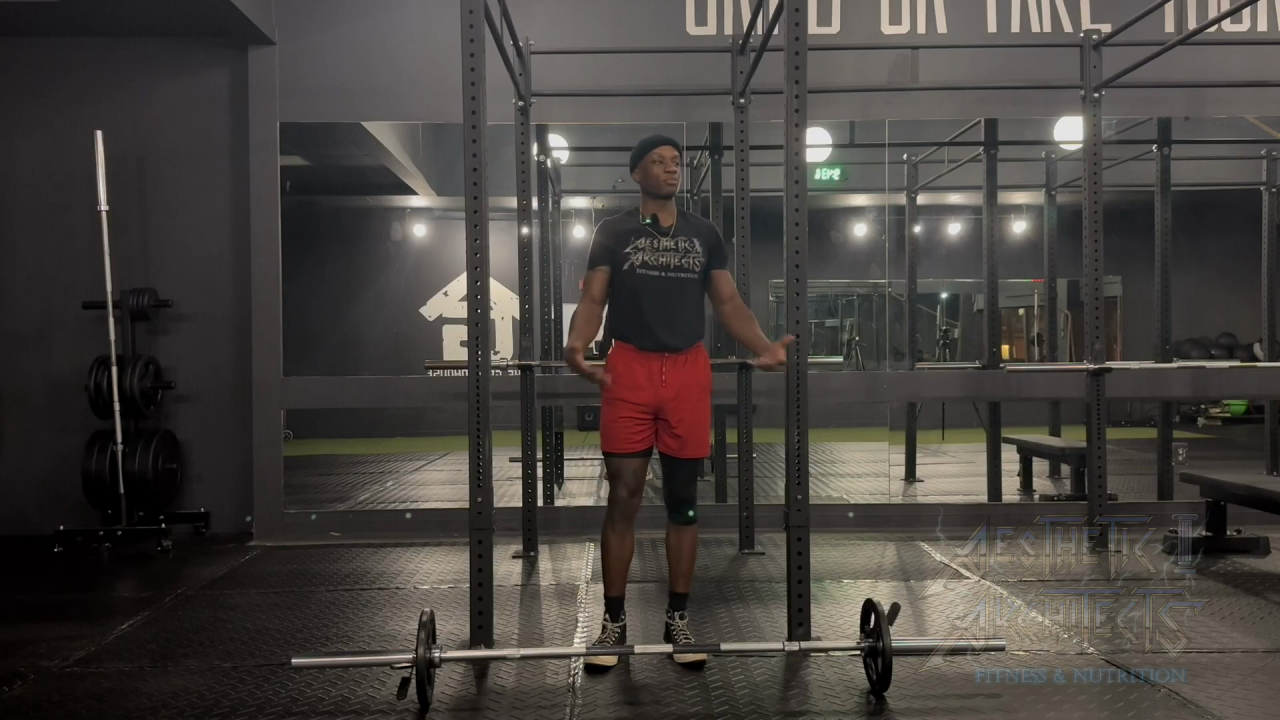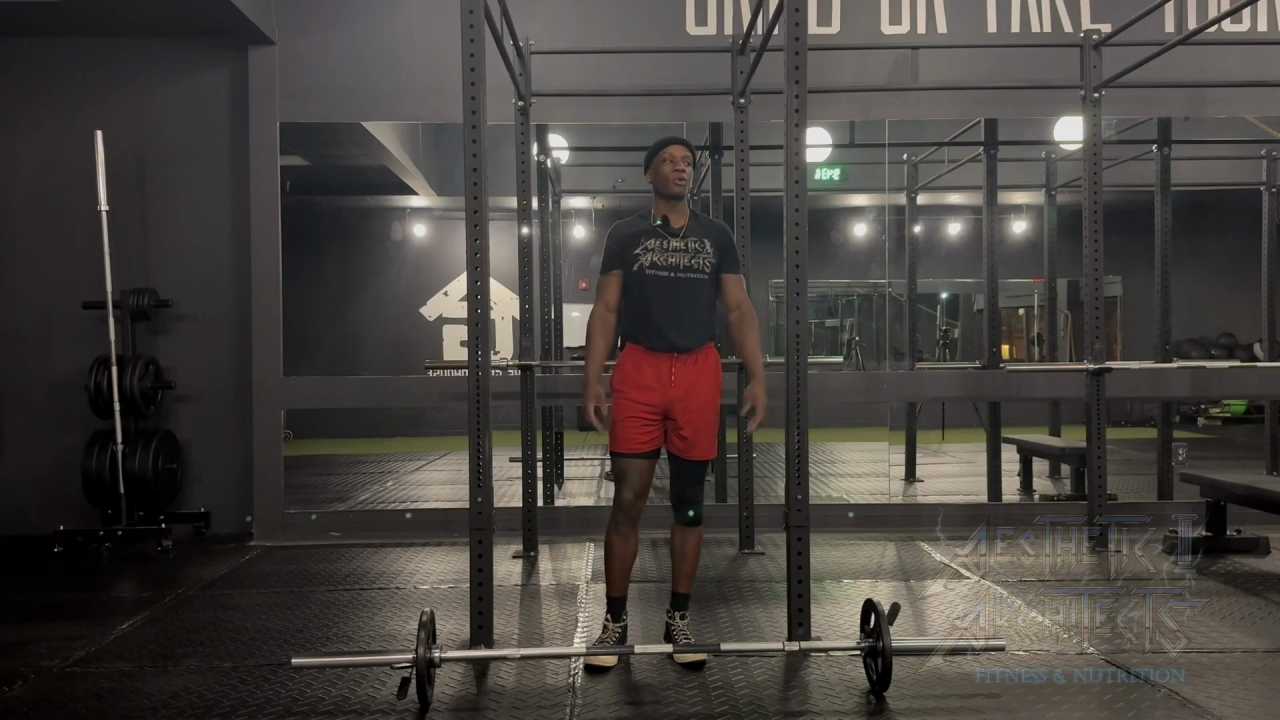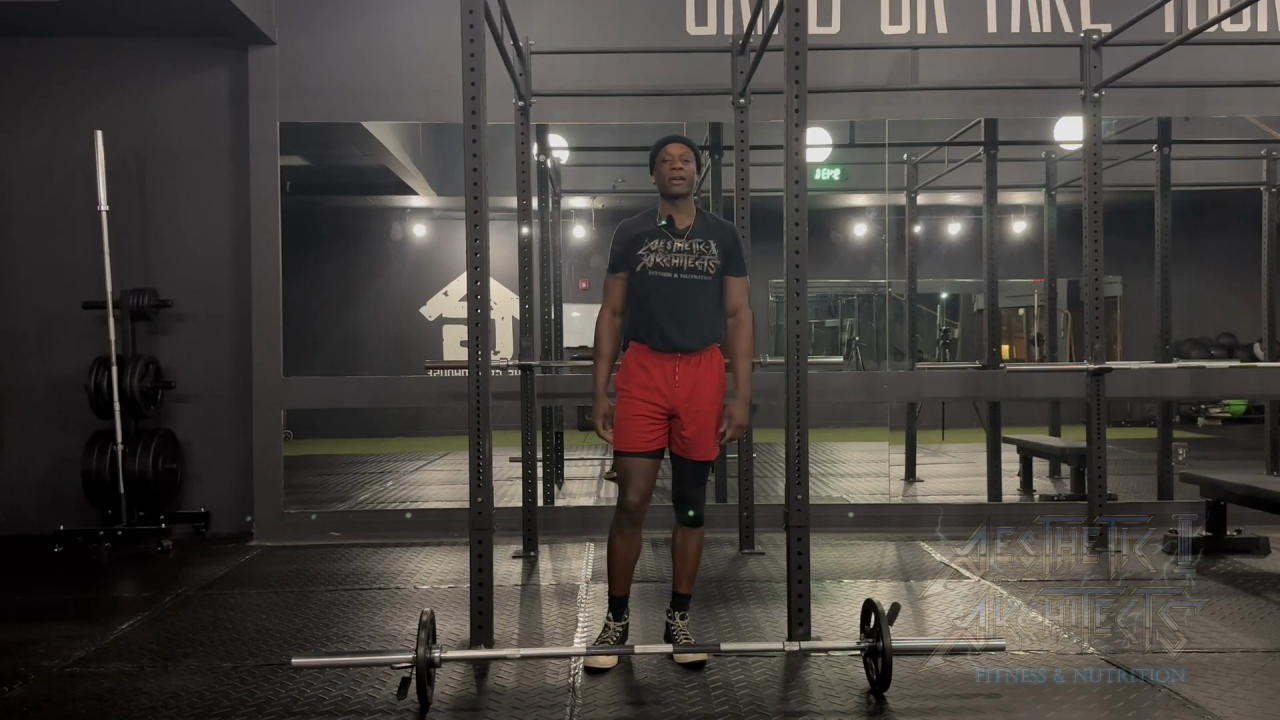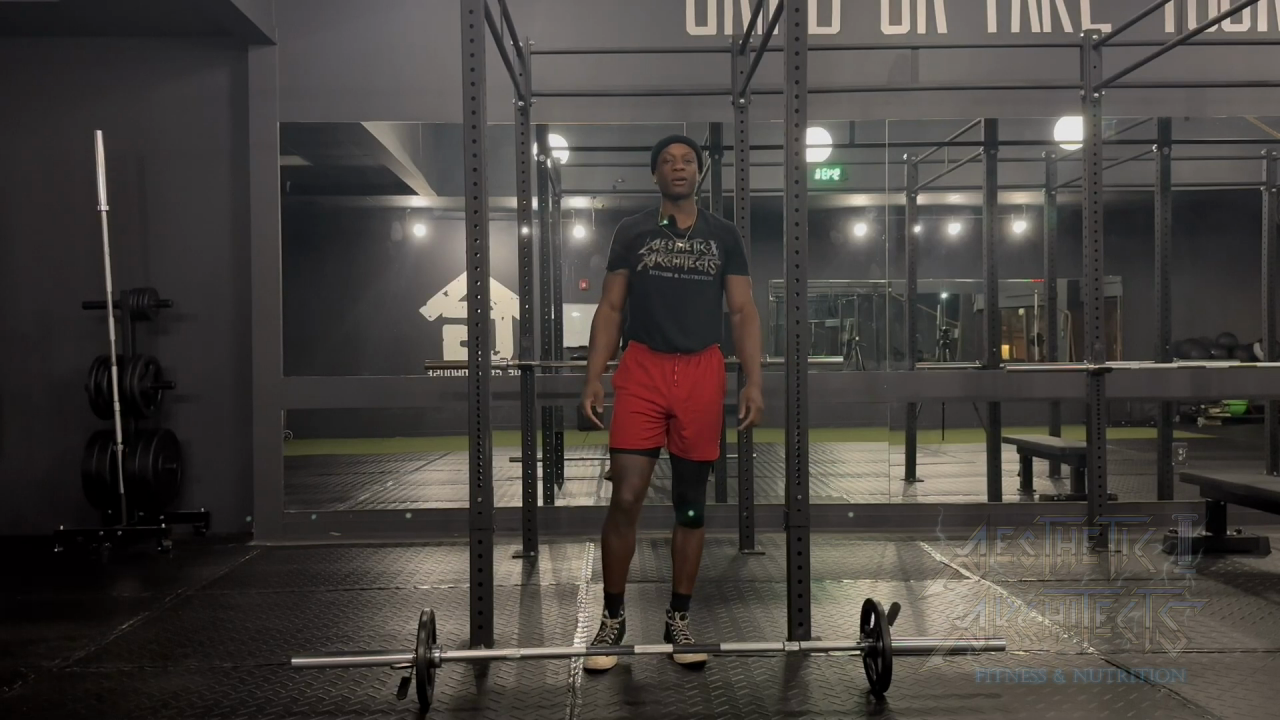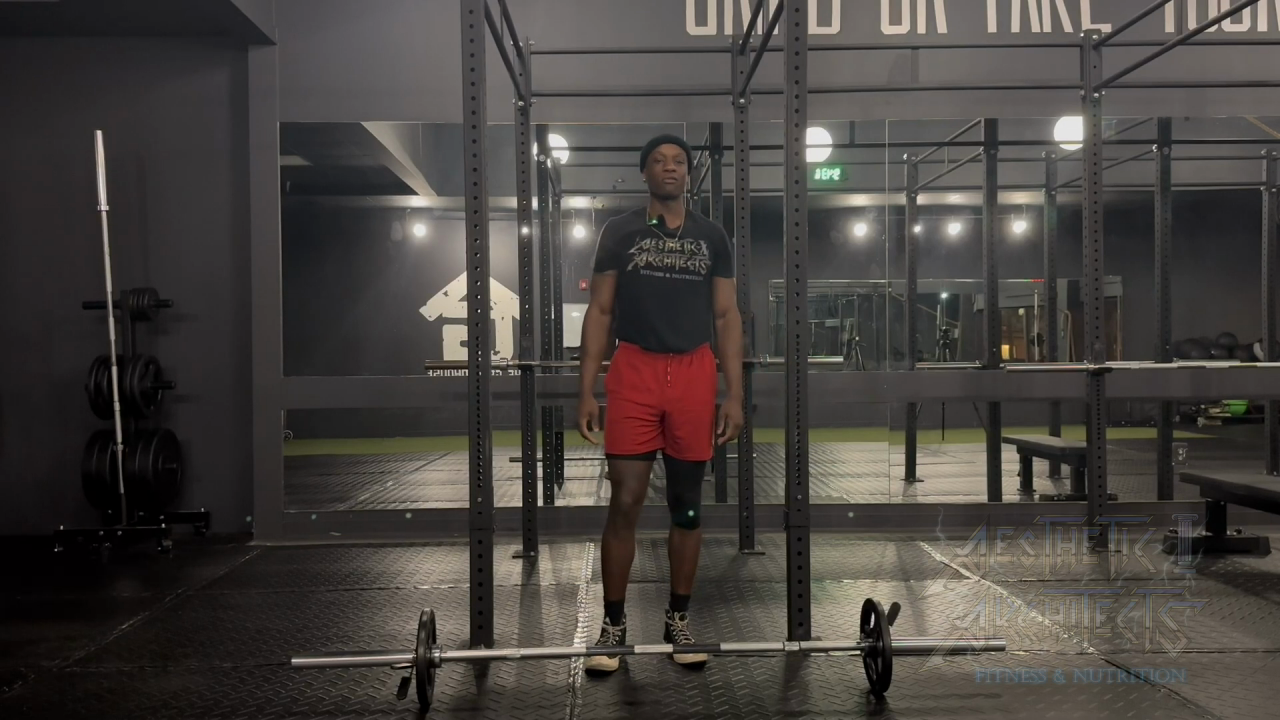
dt=0.4s
person 1, frame 1
left shoulder: (705, 234)
right shoulder: (614, 232)
left elbow: (728, 302)
right elbow: (592, 301)
left wrist: (764, 343)
right wrist: (575, 346)
left hip: (689, 371)
right hip: (629, 370)
left knee: (683, 501)
right knee: (623, 499)
left ankle: (678, 619)
right ankle: (614, 621)
person 1, frame 2
left shoulder: (717, 236)
right shoulder: (625, 235)
left elbow: (738, 309)
right elbow: (606, 310)
left wrist: (758, 376)
right wrist: (593, 378)
left hip: (698, 373)
right hip: (640, 371)
left knee: (688, 502)
right knee: (628, 501)
left ankle: (678, 619)
right ankle: (615, 621)
person 1, frame 3
left shoulder: (723, 235)
right shoulder: (631, 233)
left elbow: (739, 315)
right elbow: (611, 314)
left wrist: (741, 393)
right wrist: (601, 391)
left hip: (703, 375)
right hip: (644, 374)
left knee: (691, 504)
right knee: (631, 502)
left ankle: (678, 618)
right ankle: (616, 619)
person 1, frame 4
left shoulder: (724, 235)
right shoulder: (631, 232)
left elbow: (743, 311)
right elbow: (611, 308)
left wrist: (754, 381)
right wrist: (593, 377)
left hip: (702, 374)
right hip: (642, 372)
left knee: (691, 504)
right knee: (625, 500)
left ankle: (678, 618)
right ankle: (612, 617)
person 1, frame 5
left shoulder: (712, 236)
right shoulder: (620, 232)
left elbow: (727, 316)
right elbow: (600, 312)
left wrist: (734, 393)
right wrist: (587, 389)
left hip: (695, 375)
right hip: (634, 374)
left knee: (686, 505)
right knee: (625, 504)
left ankle: (678, 619)
right ankle: (614, 623)
